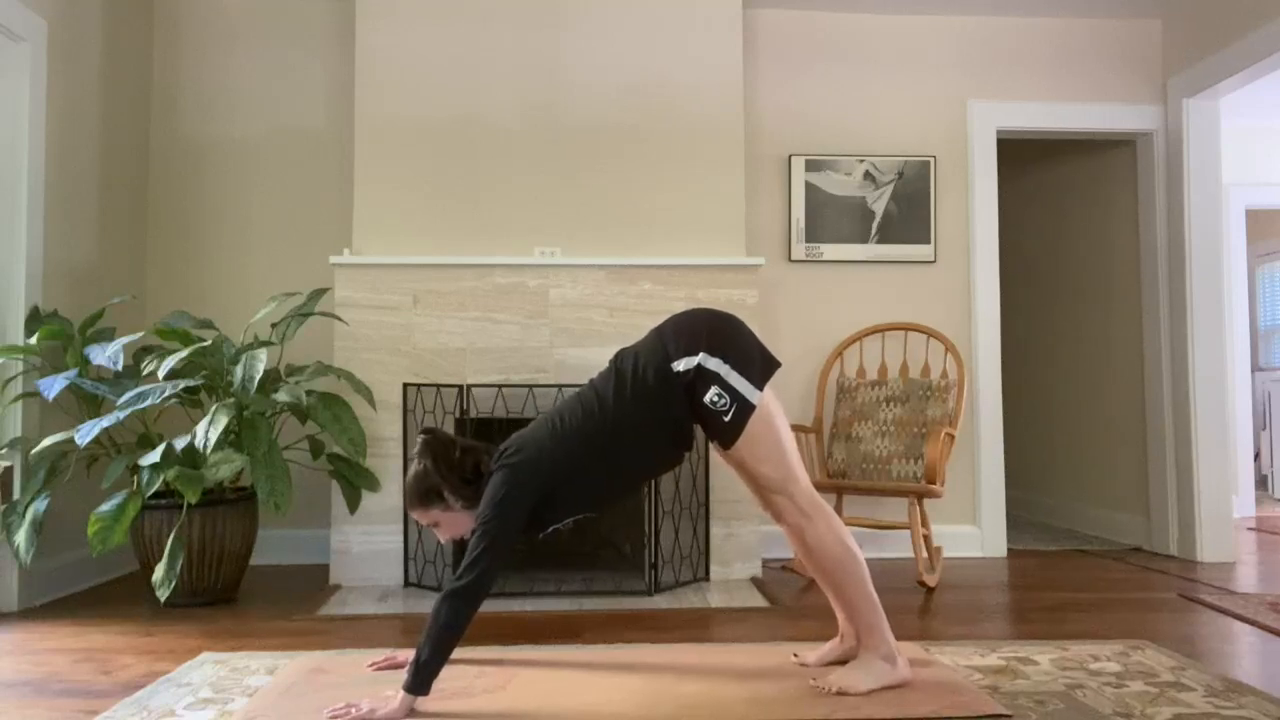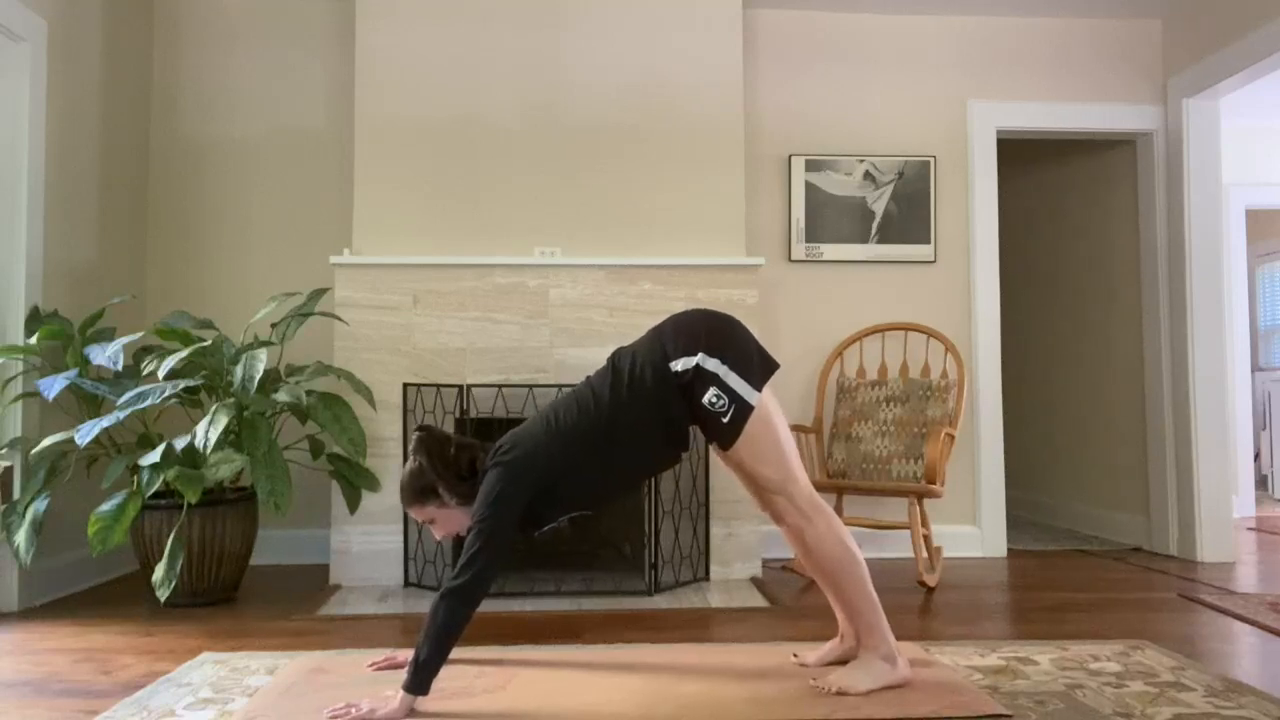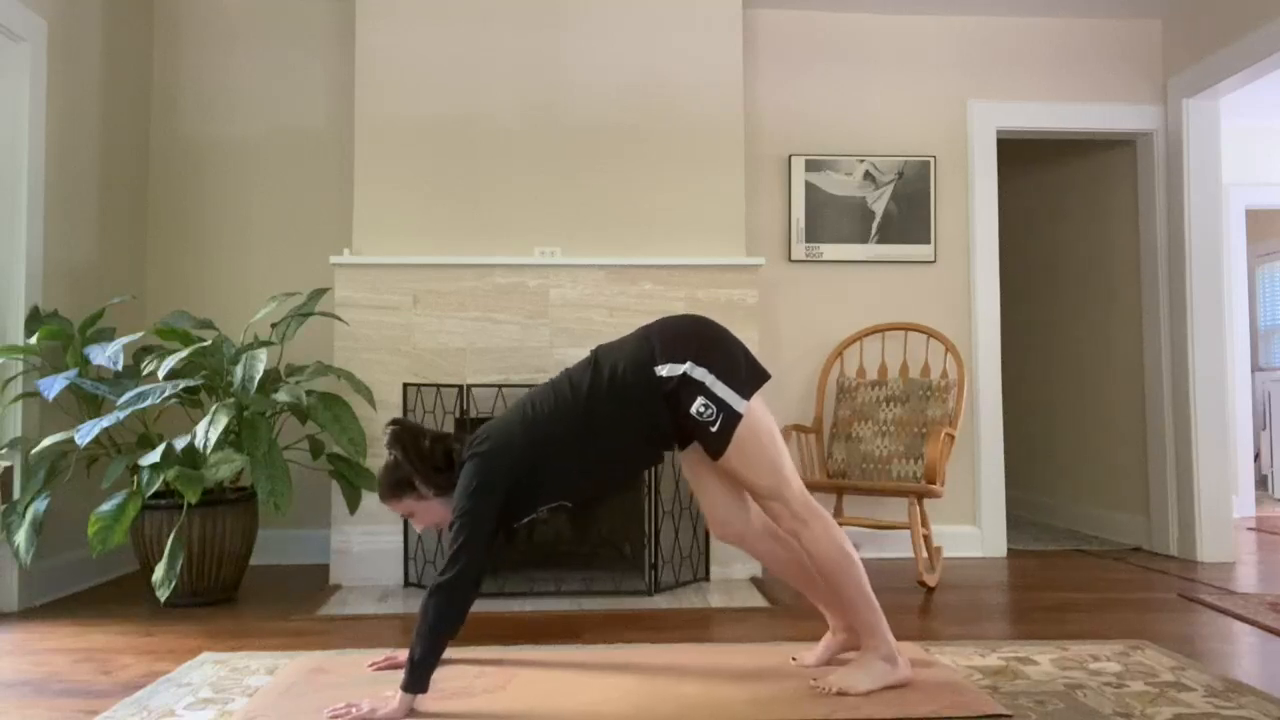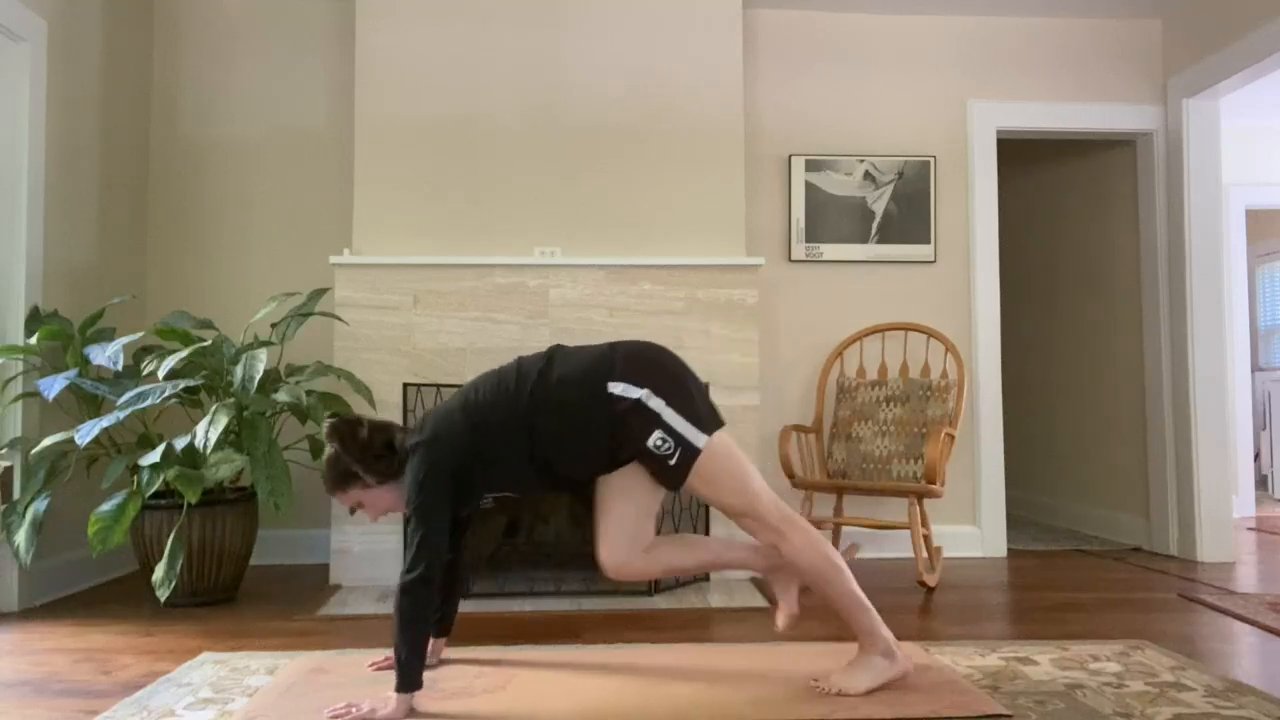
dt=0.3s
person 1, frame 1
left shoulder: (513, 480)
right shoulder: (508, 476)
left elbow: (468, 585)
right elbow: (472, 583)
right wrist: (430, 649)
left hip: (698, 359)
right hip: (689, 364)
left knee: (795, 501)
right knee: (782, 505)
left ankle: (882, 653)
right ankle: (852, 635)
person 1, frame 2
left shoulder: (508, 477)
right shoulder: (503, 476)
left elbow: (466, 583)
right elbow: (470, 579)
right wrist: (429, 650)
left hip: (697, 360)
right hip: (687, 371)
left knee: (794, 502)
right knee: (780, 507)
left ankle: (883, 654)
right ankle: (854, 634)
person 1, frame 3
left shoulder: (483, 471)
right shoulder: (483, 470)
left elbow: (454, 580)
right elbow: (464, 573)
right wrist: (429, 647)
left hip: (683, 367)
right hip: (674, 377)
left knee: (789, 507)
right knee: (732, 525)
left ankle: (883, 653)
right ankle: (844, 627)
person 1, frame 4
left shoulder: (424, 459)
right shoulder: (437, 454)
left elbow: (419, 573)
right elbow: (448, 549)
right wrist: (434, 642)
left hip: (629, 389)
right hip: (613, 411)
left knee: (760, 512)
right knee: (623, 561)
left ankle: (881, 648)
right ankle: (768, 561)
